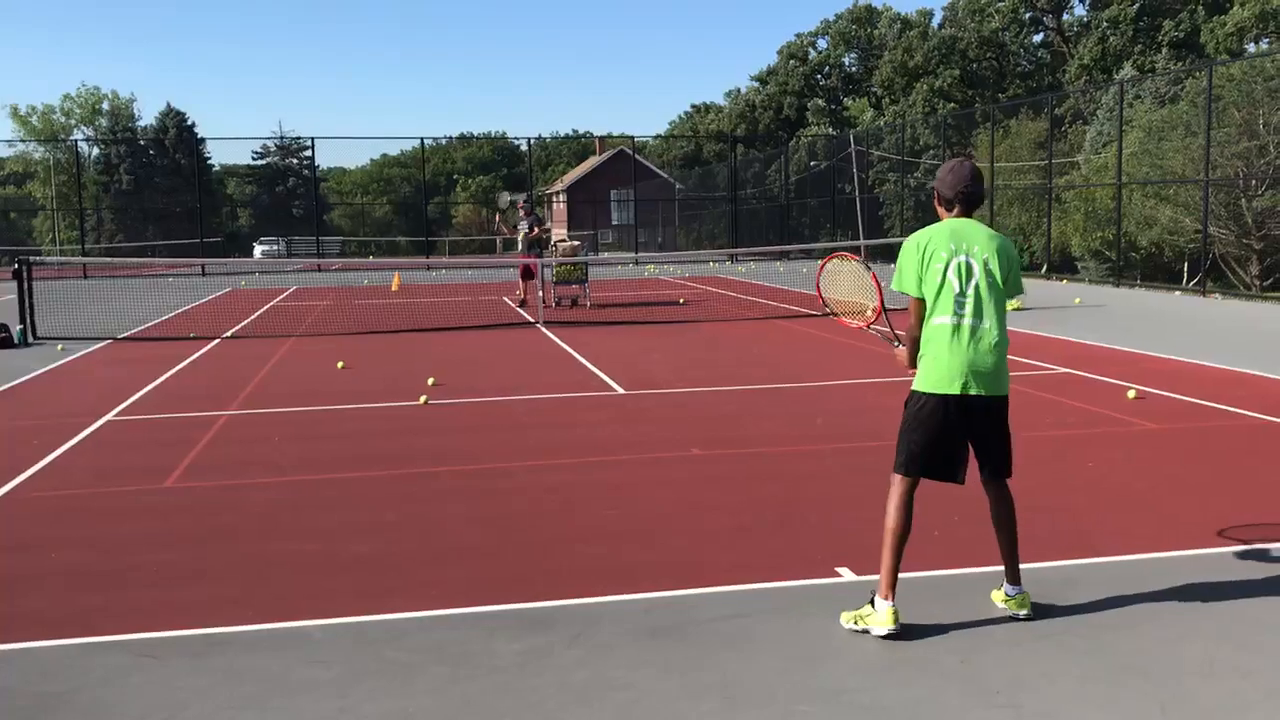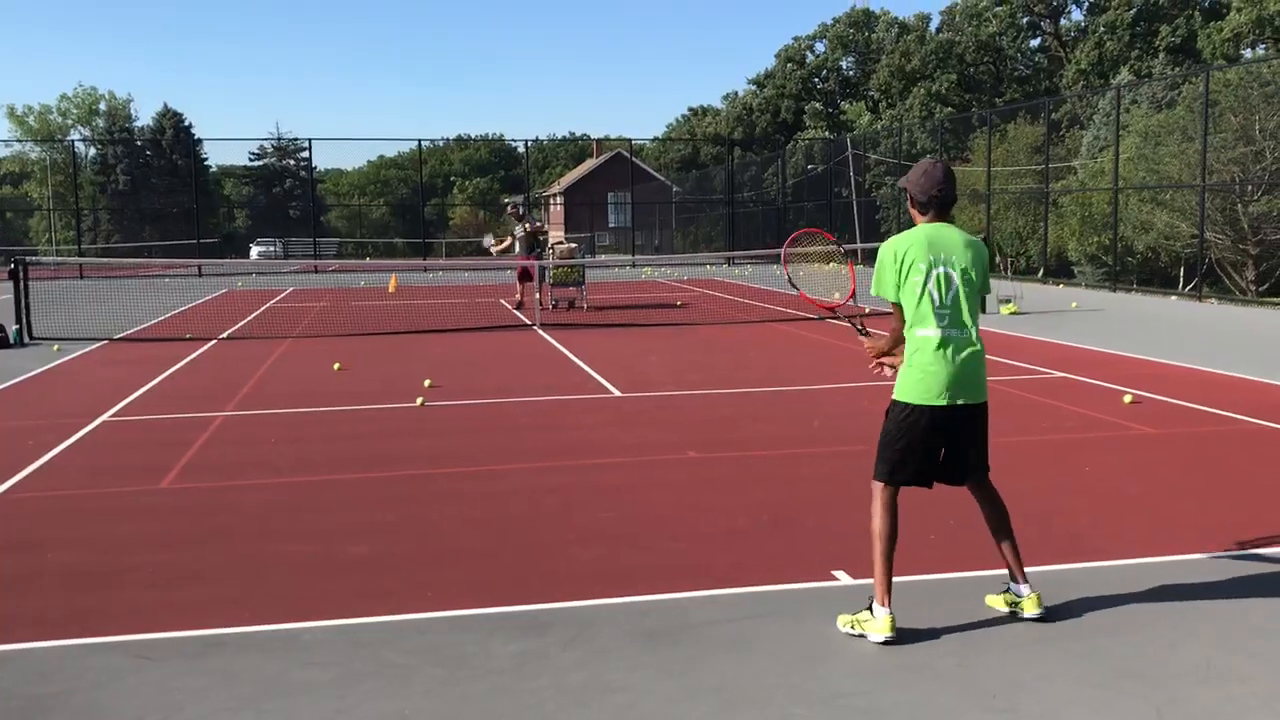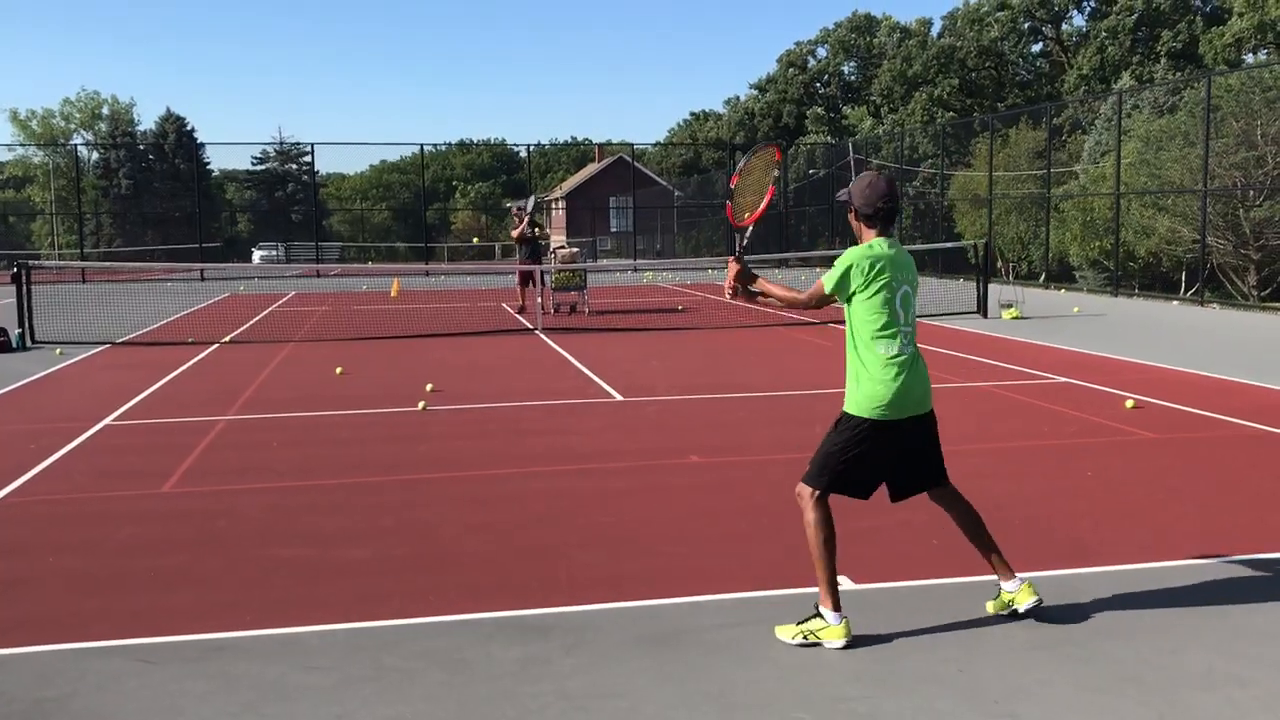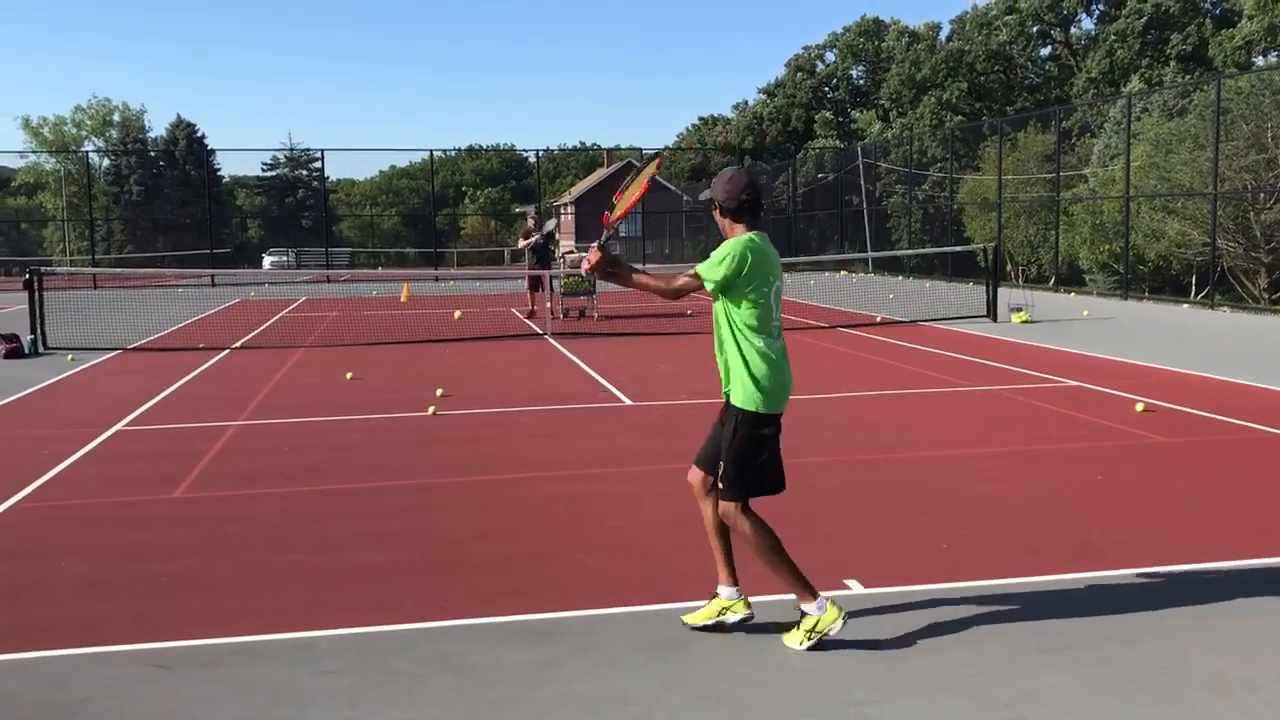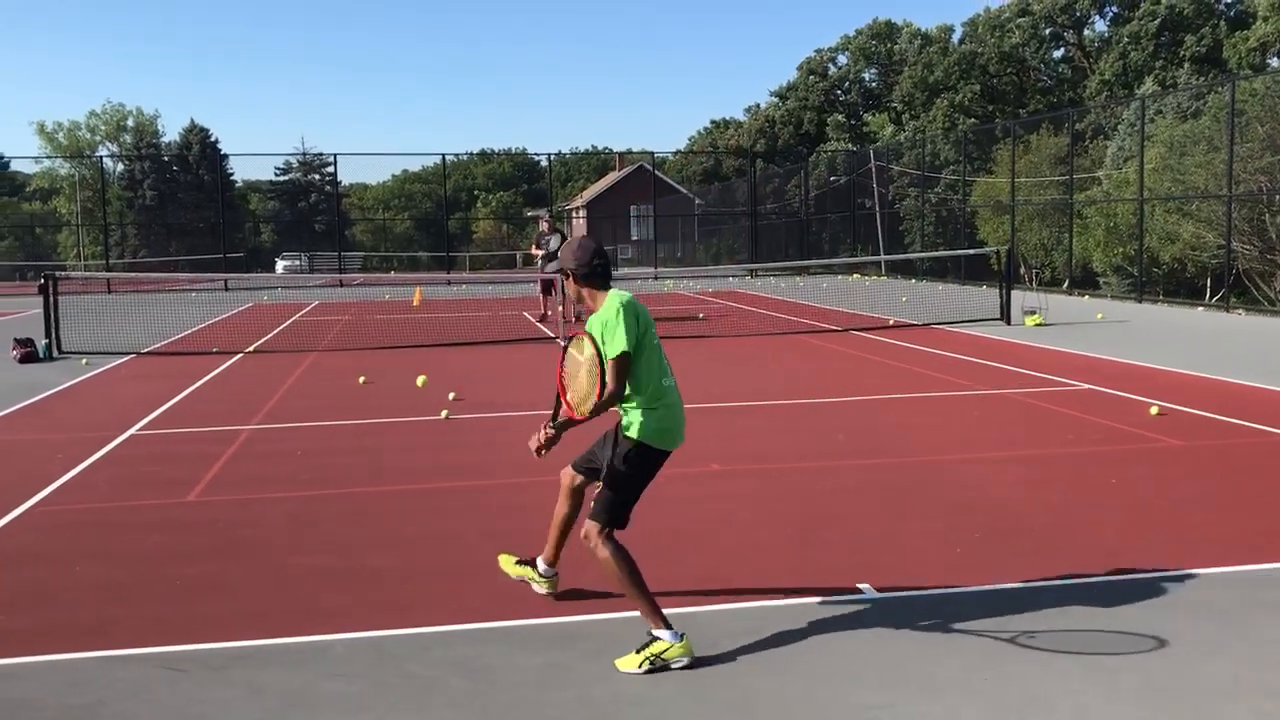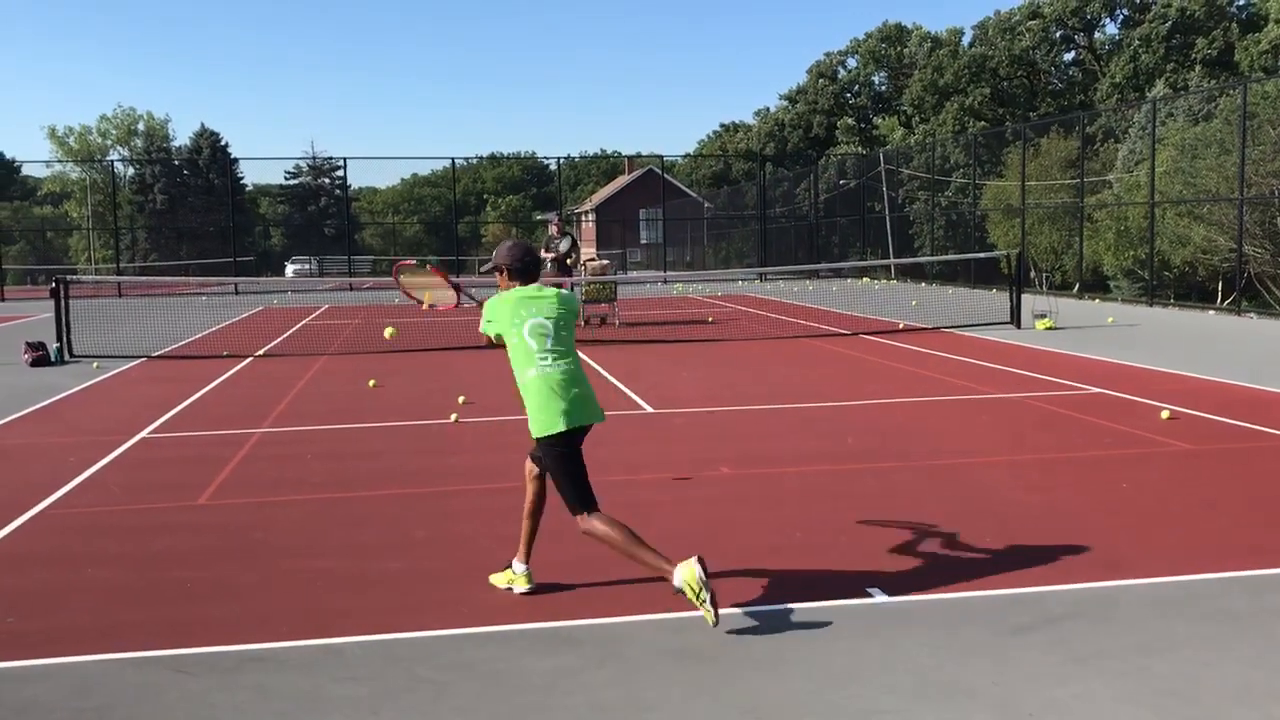
dt=0.4s
person 1, frame 1
left shoulder: (919, 242)
right shoulder: (1002, 246)
left elbow: (916, 319)
right elbow: (993, 311)
left wrist: (910, 355)
left hip: (938, 379)
right hip: (990, 380)
left knee: (902, 482)
right knee: (995, 481)
left ankle: (884, 604)
right ankle: (1013, 591)
person 1, frame 2
left shoulder: (896, 248)
right shoulder: (975, 248)
left elbow: (902, 326)
left wrist: (879, 349)
left hip: (922, 388)
right hip: (970, 384)
left knee: (884, 488)
right knee: (978, 481)
left ankle: (880, 610)
right ankle: (1023, 589)
person 1, frame 3
left shoulder: (859, 258)
right shoulder: (903, 259)
left elbow: (810, 301)
right elbow: (823, 298)
left wrist: (754, 285)
right wrist: (759, 291)
left hip: (873, 403)
right hip: (913, 399)
left knee: (811, 495)
right knee: (941, 491)
left ankle: (830, 618)
right ankle: (1016, 587)
person 1, frame 4
left shoulder: (739, 250)
right shoulder: (757, 248)
left elbow: (675, 288)
right elbow: (687, 285)
left wrist: (613, 270)
right wrist: (620, 270)
left hip: (753, 394)
right hip: (750, 391)
left knee: (731, 506)
right knee: (701, 481)
left ankle: (816, 607)
right ankle: (731, 597)
person 1, frame 5
left shoulder: (619, 309)
right shoulder: (597, 317)
left elbow: (615, 390)
left wrist: (562, 428)
right wrist: (555, 429)
left hip: (650, 429)
right hip: (634, 424)
left knee: (597, 531)
right knee: (571, 478)
left ankle: (669, 639)
right ankle: (544, 570)
person 1, frame 6
left shoulder: (496, 305)
right shoulder: (563, 297)
left hip: (553, 419)
right hip: (580, 410)
left knee: (588, 517)
right knee: (533, 471)
left ankle: (681, 572)
right ankle: (520, 569)
